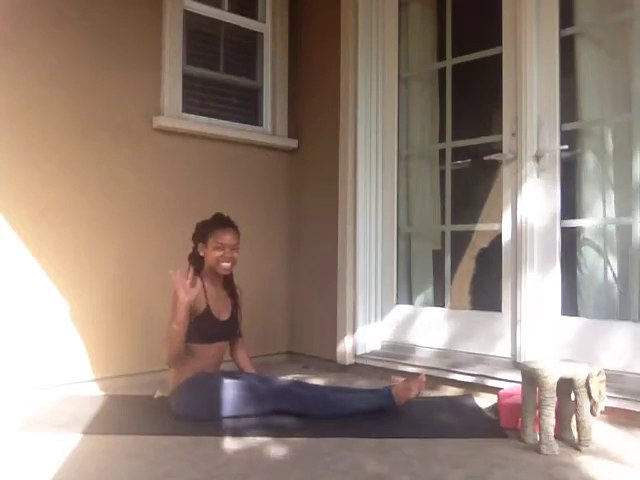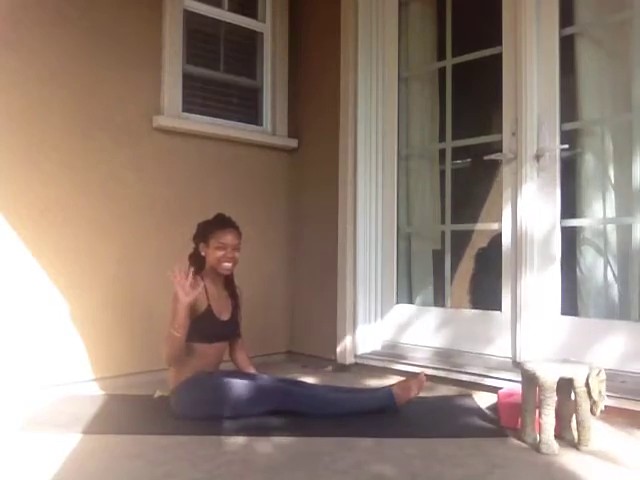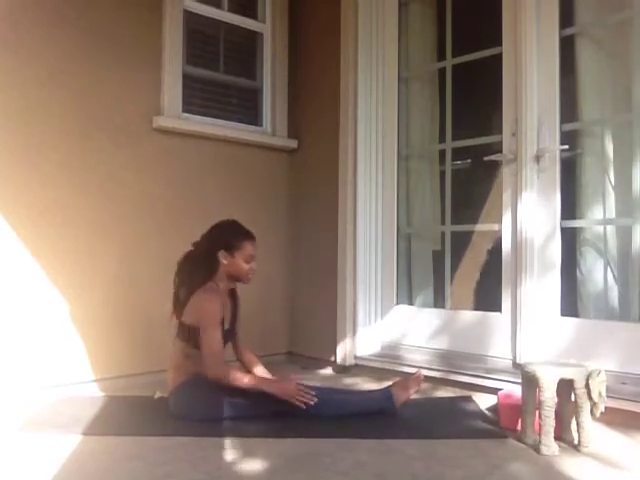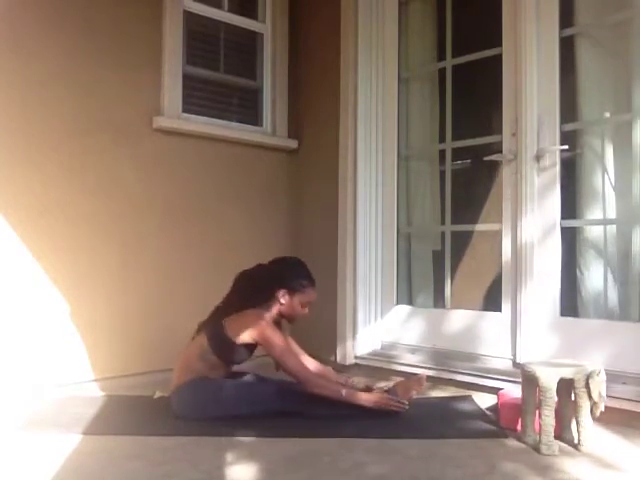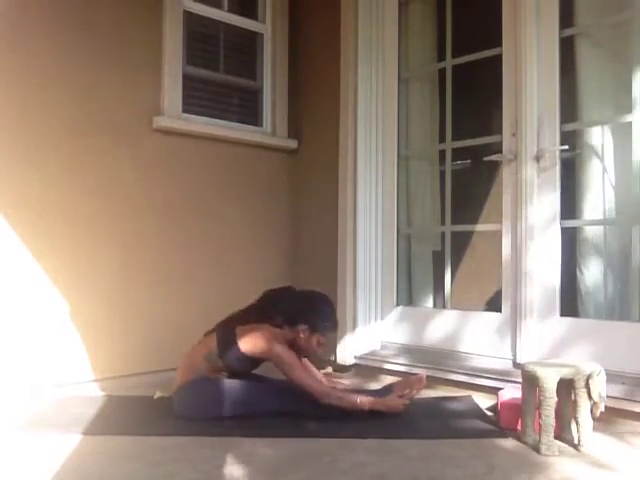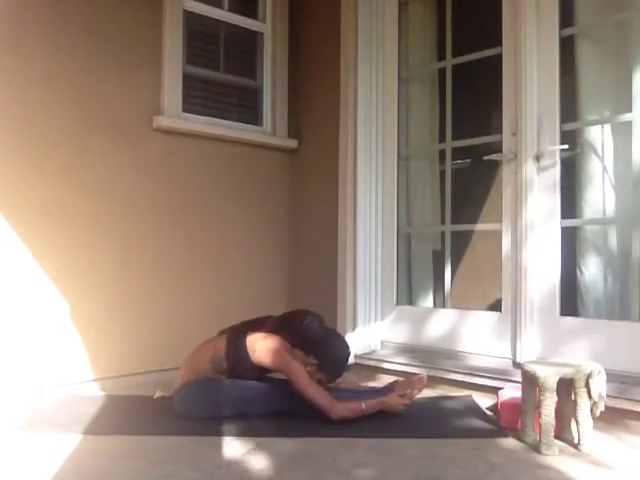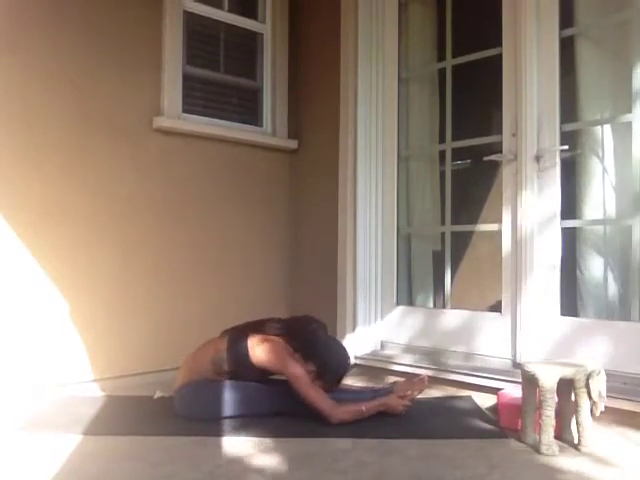
dt=0.5s
person 1, frame 1
left shoulder: (233, 293)
right shoulder: (191, 290)
right elbow: (171, 358)
left wrist: (259, 383)
right wrist: (182, 306)
left hip: (213, 382)
right hip: (191, 392)
left knee: (286, 387)
right knee: (282, 395)
left ankle: (384, 395)
right ankle: (388, 397)
person 1, frame 2
left shoulder: (233, 293)
right shoulder: (193, 289)
right elbow: (171, 358)
left wrist: (259, 383)
right wrist: (183, 305)
left hip: (213, 382)
right hip: (191, 392)
left knee: (286, 387)
right knee: (283, 394)
left ankle: (385, 395)
right ankle: (388, 397)
person 1, frame 3
left shoulder: (228, 295)
right shoulder: (210, 299)
left elbow: (238, 351)
right elbow: (215, 369)
left wrist: (273, 381)
right wrist: (274, 387)
left hip: (204, 386)
right hip: (190, 395)
left knee: (285, 390)
right knee: (280, 399)
left ankle: (383, 397)
right ankle: (386, 399)
person 1, frame 4
left shoulder: (265, 318)
right shoulder: (260, 324)
left elbow: (307, 363)
right elbow: (306, 380)
left wrist: (356, 386)
right wrist: (362, 397)
left hip: (209, 386)
right hip: (193, 394)
left knee: (287, 390)
right knee: (284, 397)
left ankle: (385, 397)
right ankle: (386, 401)
person 1, frame 5
left shoulder: (280, 332)
right shoulder: (271, 342)
left elbow: (320, 382)
right elbow: (325, 396)
left wrist: (378, 394)
right wrist: (379, 403)
left hip: (211, 383)
right hip: (194, 393)
left knee: (291, 390)
right knee: (285, 398)
left ankle: (386, 393)
person 1, frame 6
left shoulder: (294, 342)
right shoulder: (281, 354)
left elbow: (328, 385)
right elbow: (334, 410)
left wrist: (378, 392)
right wrist: (382, 402)
left hip: (211, 384)
right hip: (194, 393)
left knee: (297, 392)
right knee: (285, 399)
person 1, frame 7
left shoulder: (293, 344)
right shoulder: (284, 357)
left elbow: (326, 390)
right elbow: (335, 414)
left wrist: (379, 393)
right wrist: (383, 403)
left hip: (212, 383)
right hip: (194, 394)
left knee: (298, 394)
right knee: (286, 399)
